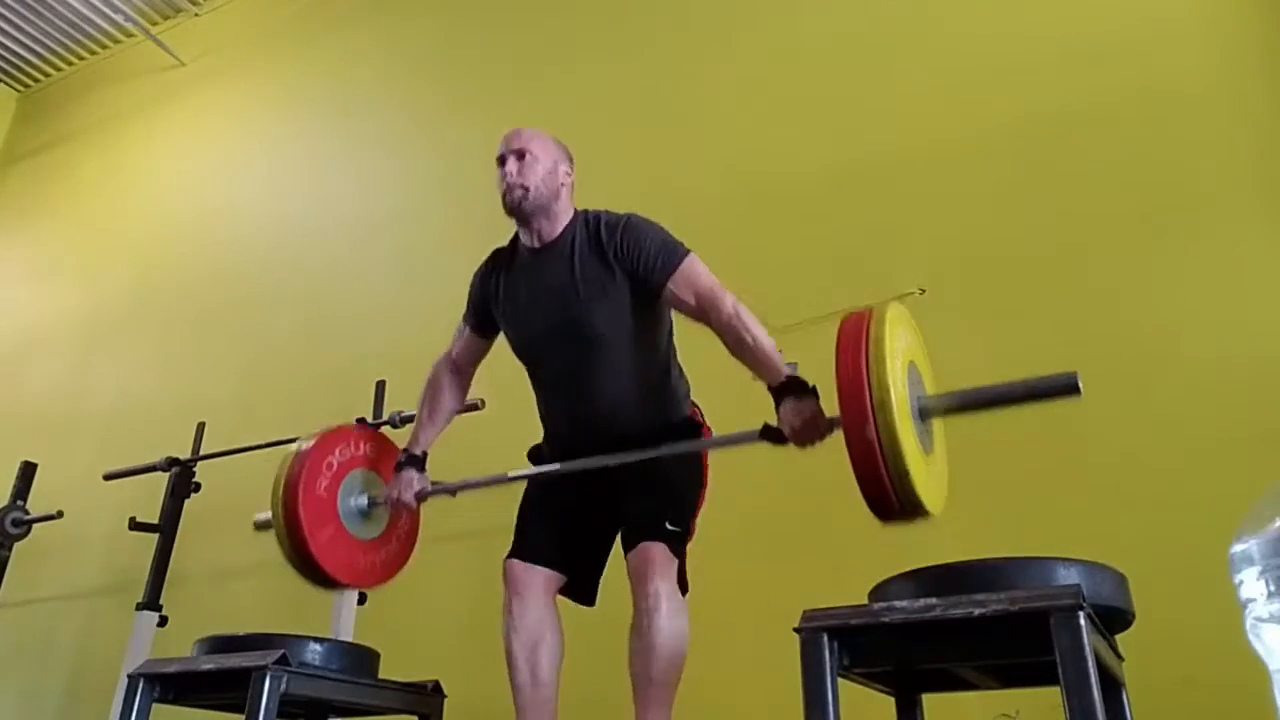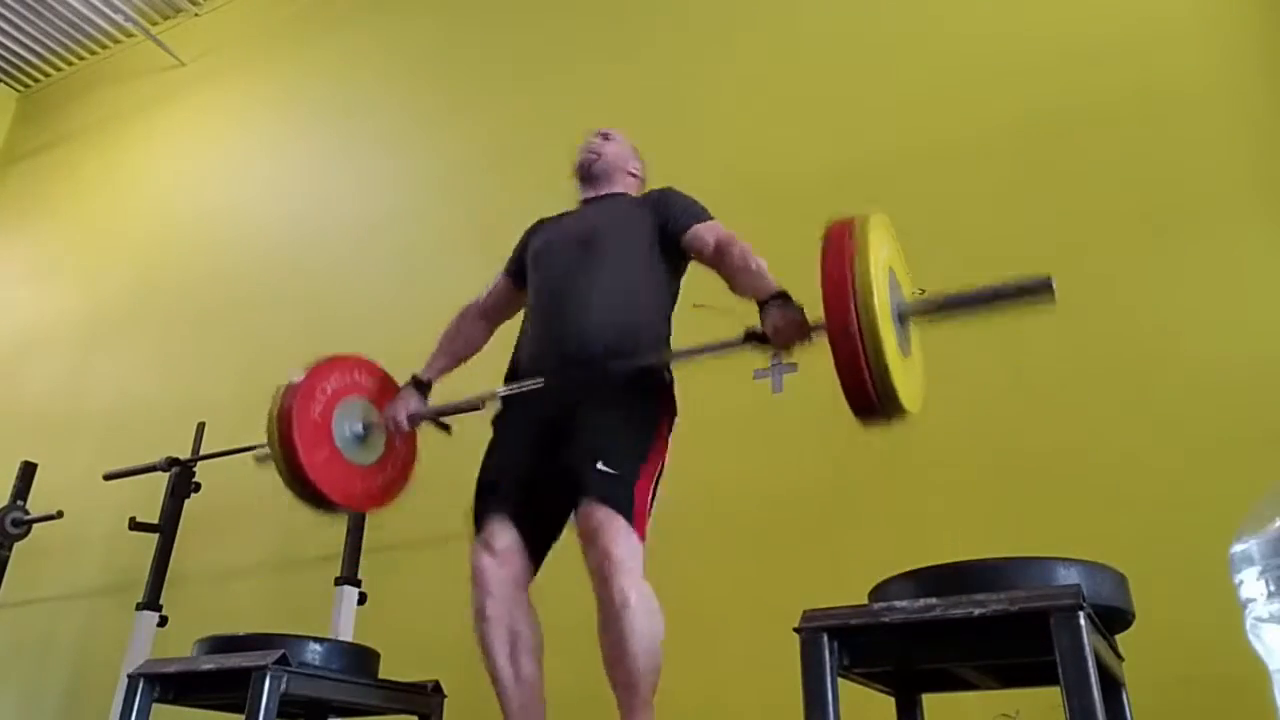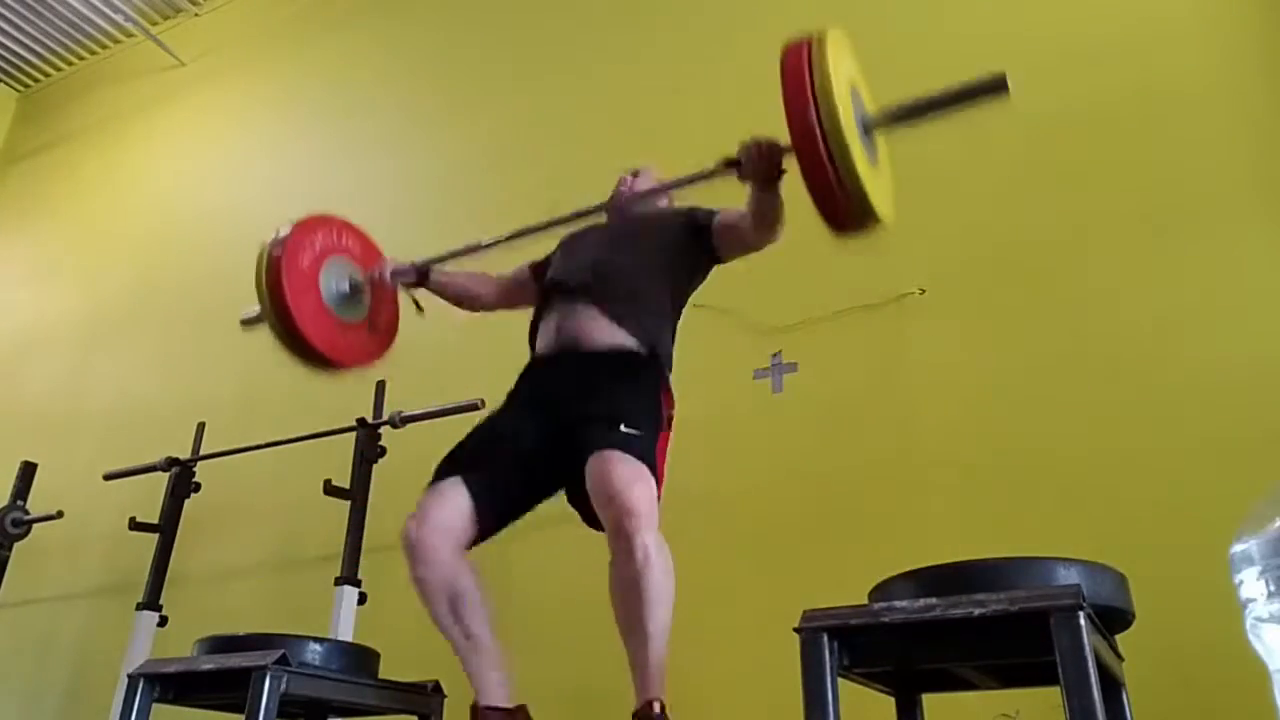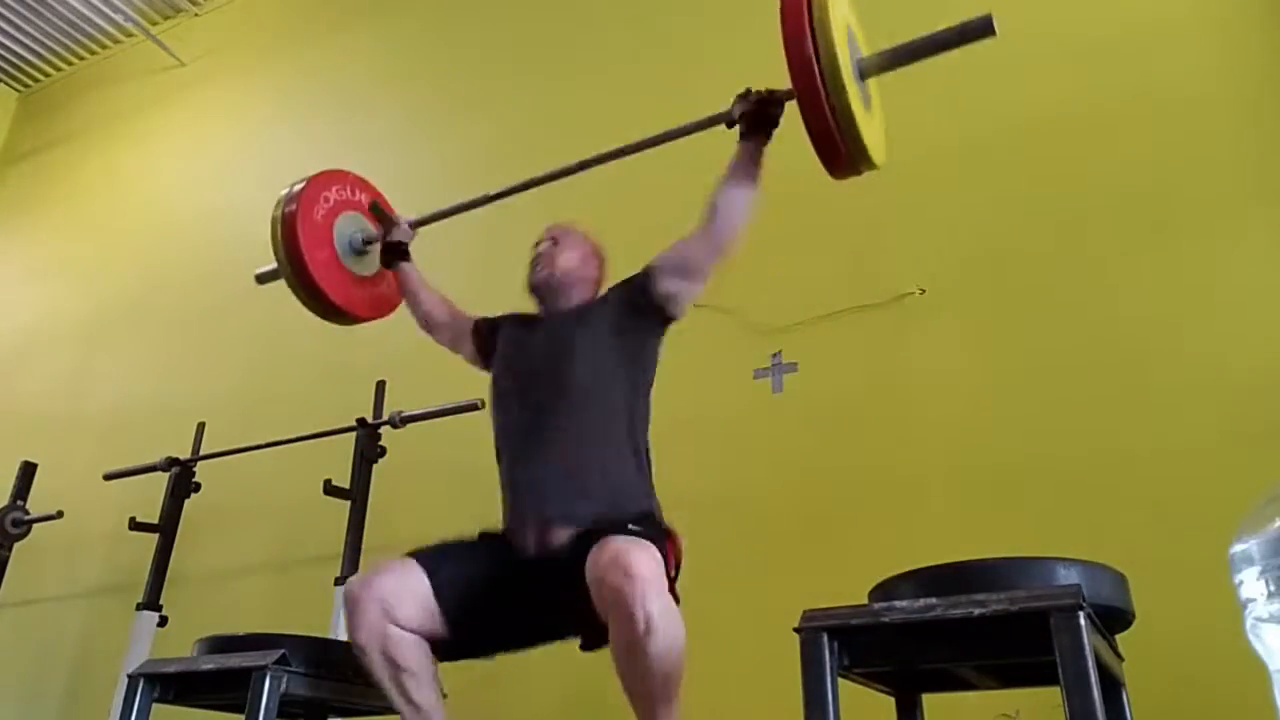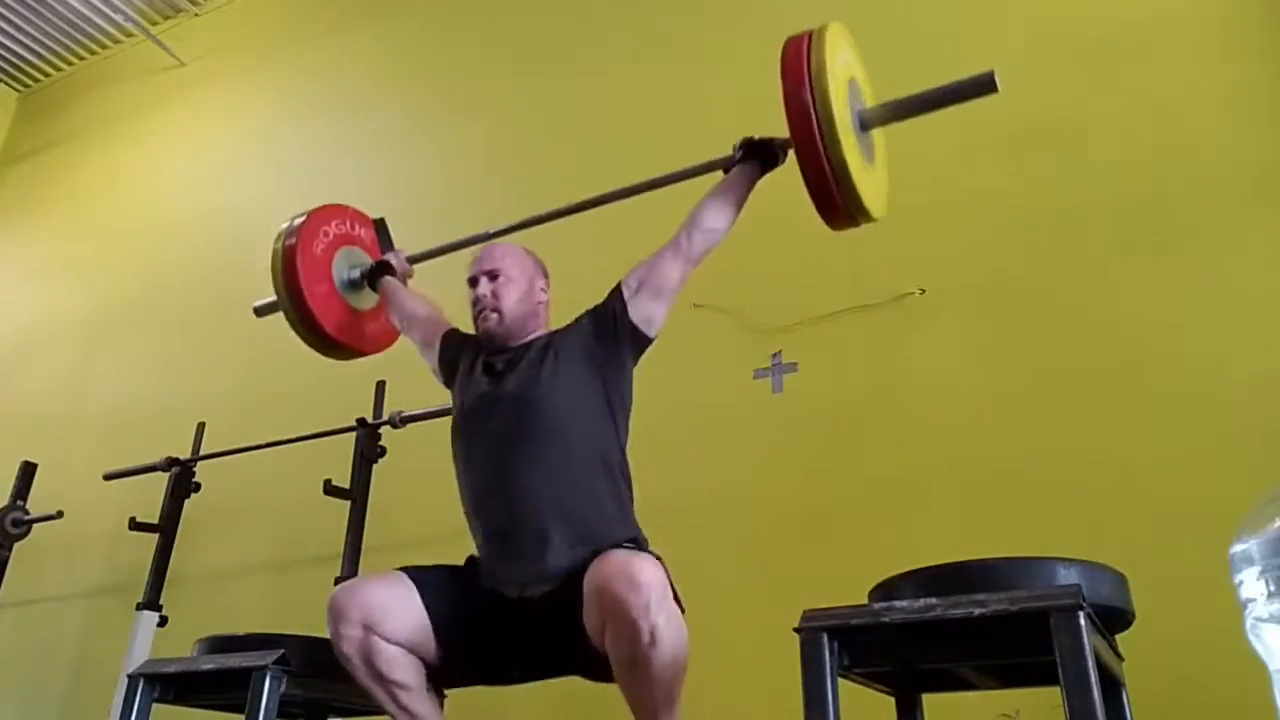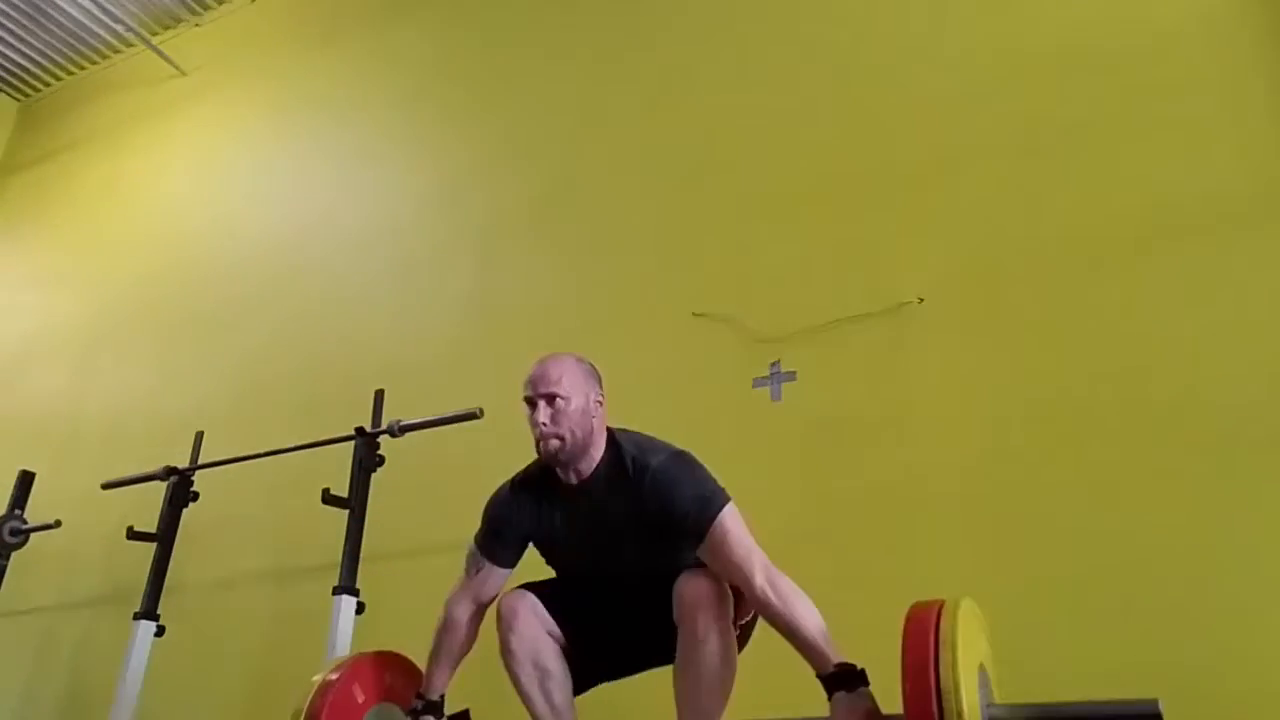
dt=0.2s
person 1, frame 1
left shoulder: (620, 238)
right shoulder: (495, 275)
left elbow: (717, 308)
right elbow: (454, 368)
left wrist: (788, 389)
right wrist: (416, 456)
left hip: (658, 445)
right hip: (571, 454)
left knee: (654, 568)
right knee: (527, 581)
person 1, frame 2
left shoulder: (658, 207)
right shoulder: (543, 234)
left elbow: (725, 249)
right elbow: (483, 311)
left wrist: (773, 302)
right wrist: (420, 384)
left hip: (622, 386)
right hip: (535, 396)
left knee: (611, 548)
right knee: (495, 563)
person 1, frame 3
left shoulder: (679, 228)
right shoulder: (577, 244)
left elbow: (757, 229)
right elbow: (496, 289)
left wrist: (766, 179)
right wrist: (421, 276)
left hip: (623, 377)
right hip: (539, 394)
left knee: (629, 511)
right knee: (431, 534)
person 1, frame 4
left shoulder: (628, 314)
right shoulder: (506, 336)
left elbow: (714, 233)
right elbow: (438, 316)
left wrist: (754, 137)
right wrist: (398, 258)
left hip: (612, 541)
right hip: (517, 561)
left knee: (630, 583)
right knee: (370, 601)
person 1, frame 5
left shoulder: (591, 345)
right shoulder: (464, 360)
left elbow: (683, 253)
right elbow: (423, 319)
left wrist: (748, 170)
left hip: (591, 589)
left knee: (632, 591)
right knee: (358, 611)
person 1, frame 6
left shoulder: (659, 474)
right shoulder: (521, 498)
left elbow: (759, 579)
right elbow: (467, 600)
left hip: (694, 613)
right hip: (604, 609)
left knee: (701, 590)
right knee: (518, 611)
